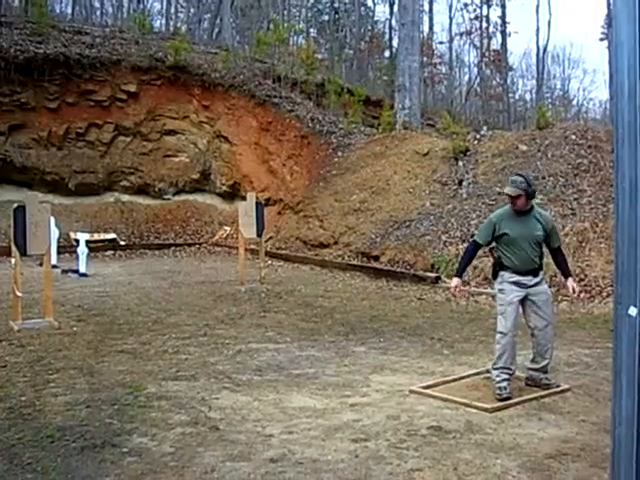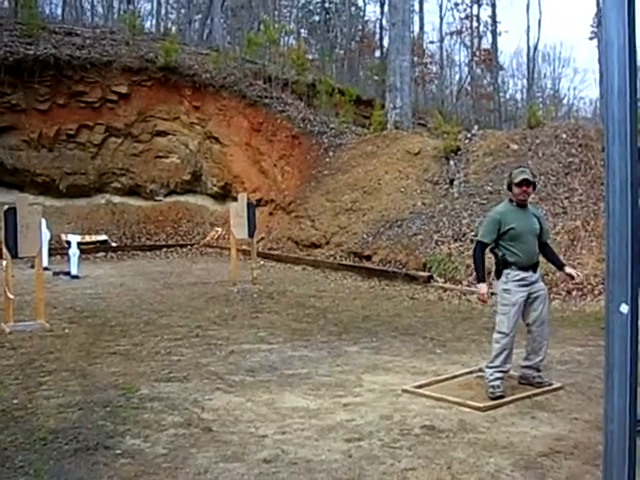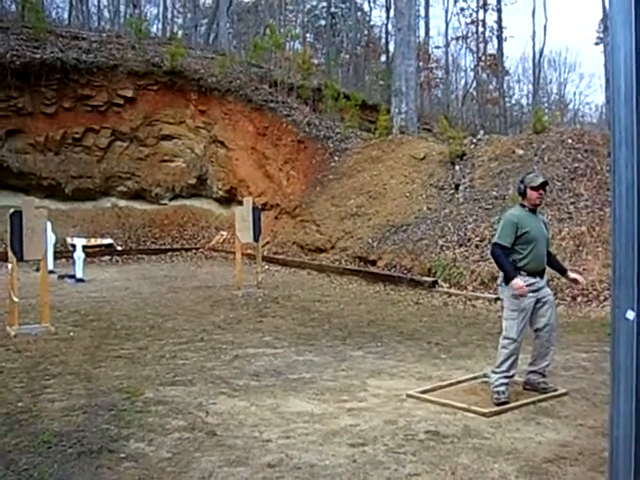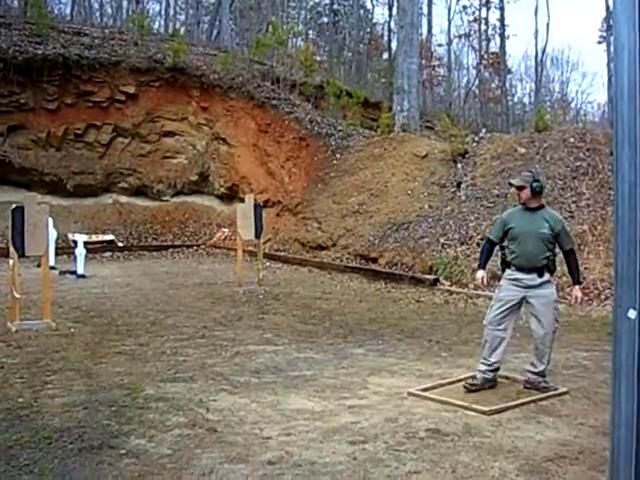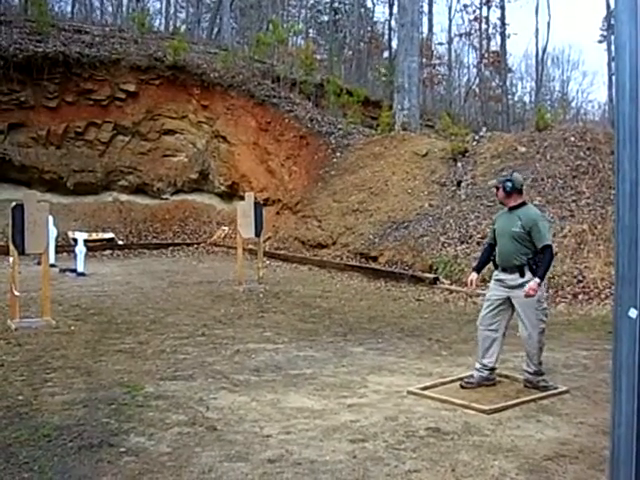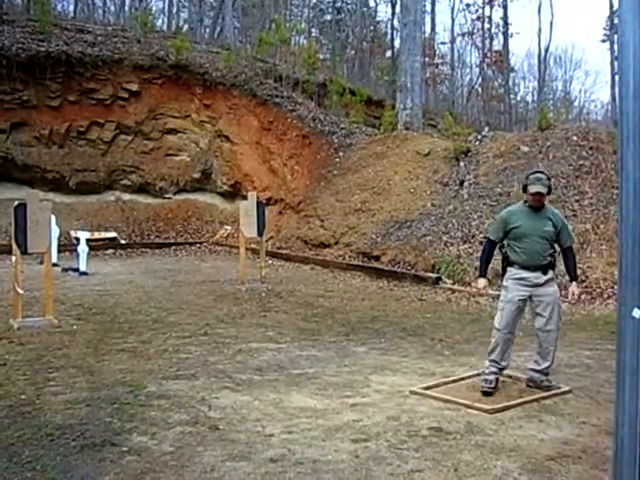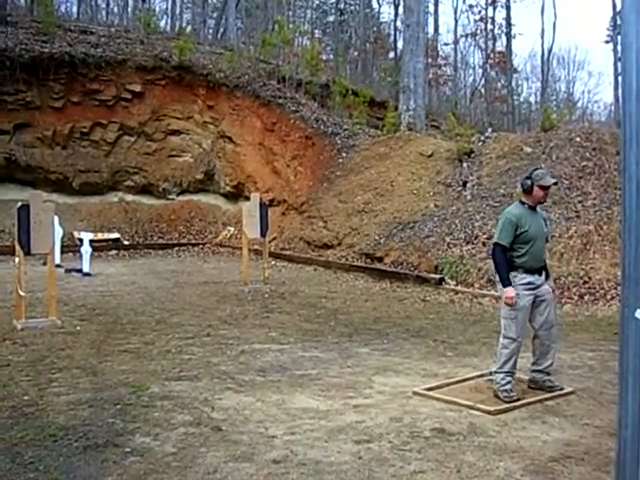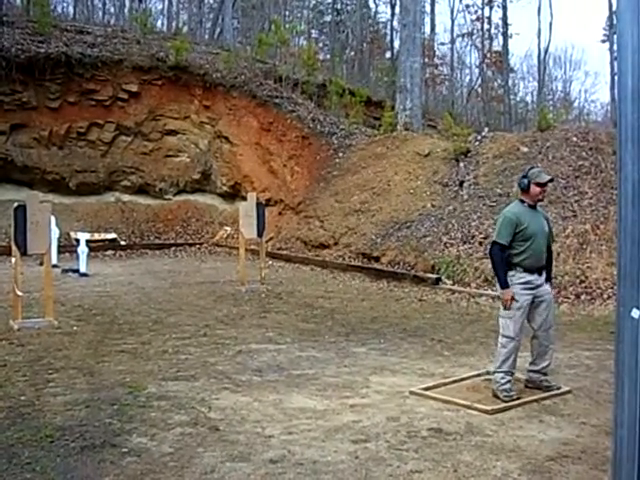
dt=0.5s
person 1, frame 1
left shoulder: (543, 218)
right shoulder: (498, 218)
left elbow: (556, 250)
right elbow: (475, 245)
left wrist: (568, 276)
right wrist: (459, 275)
left hip: (536, 280)
right hip: (509, 281)
left knee: (543, 329)
right knee: (506, 331)
left ankle: (537, 373)
right ankle: (501, 379)
person 1, frame 2
left shoulder: (535, 214)
right shoulder: (499, 214)
left elbow: (543, 245)
right elbow: (480, 247)
left wrist: (563, 267)
right wrist: (480, 281)
left hip: (534, 277)
right hip: (511, 278)
left knee: (539, 326)
right knee: (505, 330)
left ankle: (529, 371)
right ankle: (494, 378)
person 1, frame 3
left shoulder: (541, 220)
right shoulder: (512, 217)
right elbow: (497, 250)
left wrist: (566, 273)
right wrist: (512, 278)
left hip: (541, 283)
right hip: (519, 284)
left knee: (547, 330)
right knee: (512, 336)
left ankle: (535, 376)
right ankle: (499, 384)
person 1, frame 4
left shoulder: (554, 219)
right shoulder: (509, 216)
left elbow: (568, 252)
right elbow: (490, 242)
left wrist: (576, 284)
right wrist: (481, 268)
left hip: (542, 281)
right hip: (513, 278)
left knee: (544, 332)
right knee: (495, 324)
left ankle: (535, 376)
right ankle: (486, 373)
person 1, frame 5
left shoulder: (533, 217)
right shoulder: (500, 217)
left elbow: (547, 251)
right elbow: (491, 245)
left wrist: (537, 280)
right wrist: (476, 270)
left hip: (526, 279)
right hip: (500, 278)
left knee: (532, 332)
right knee: (488, 325)
left ankle: (534, 376)
right ankle: (484, 372)
person 1, frame 6
left shoulder: (555, 217)
right shoulder: (510, 214)
left elbow: (567, 250)
right elbow: (490, 243)
left wrist: (573, 281)
right wrist: (482, 274)
left hip: (545, 279)
right hip: (516, 277)
left knee: (548, 330)
right knee: (504, 327)
left ankle: (538, 374)
right ankle: (492, 372)
person 1, frame 7
left shoulder: (541, 216)
right shoulder: (512, 215)
right elbow: (498, 251)
left wrist: (548, 277)
right wrist: (507, 286)
left hip: (539, 280)
right hip: (517, 281)
left knee: (546, 330)
right knee: (512, 335)
left ankle: (539, 376)
right ankle: (502, 382)
person 1, frame 8
left shoulder: (543, 215)
right shoulder: (511, 214)
right elbow: (496, 251)
left wrist: (549, 280)
right wrist: (504, 287)
left hip: (540, 280)
right hip: (517, 280)
left knee: (544, 331)
right knee: (511, 334)
left ankle: (536, 375)
right ankle: (501, 382)
